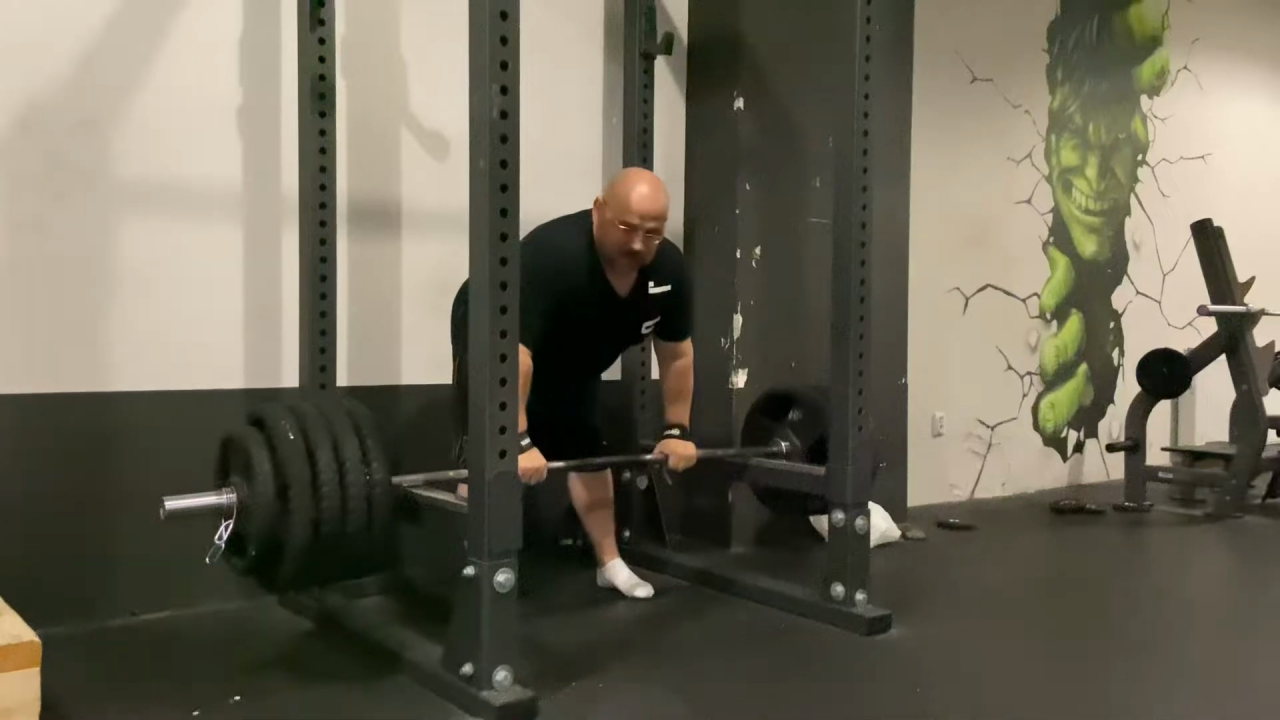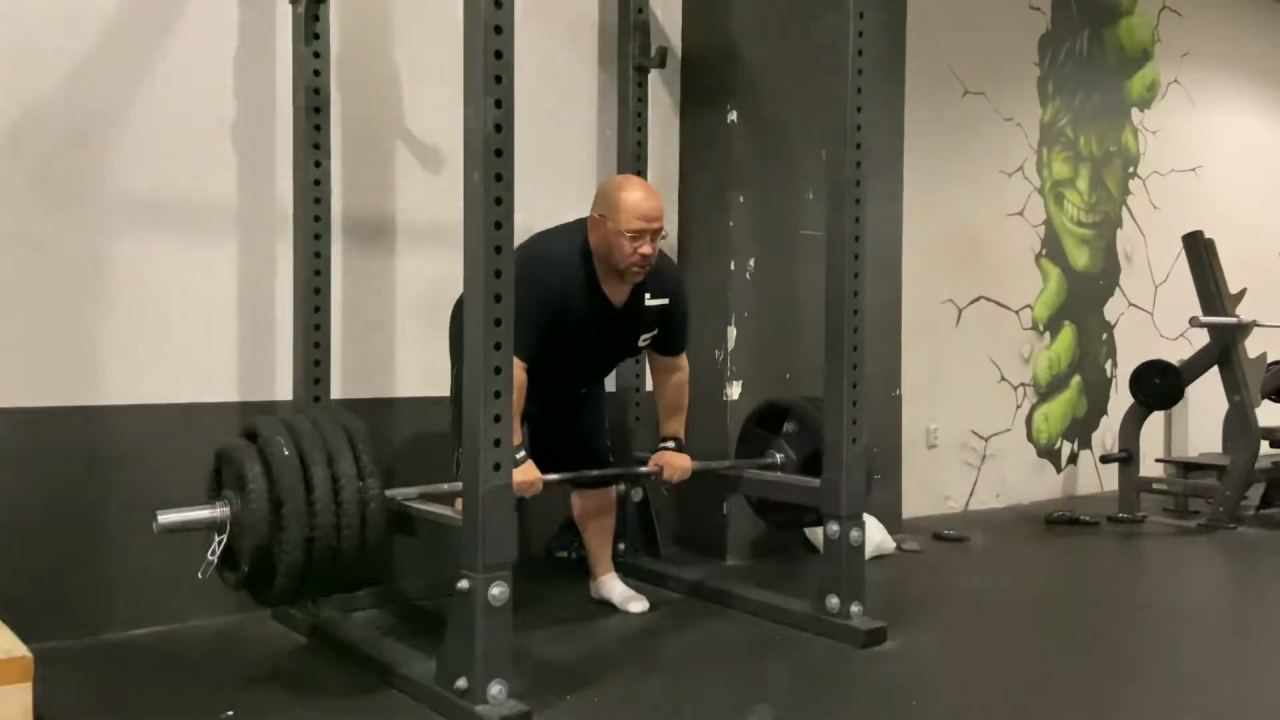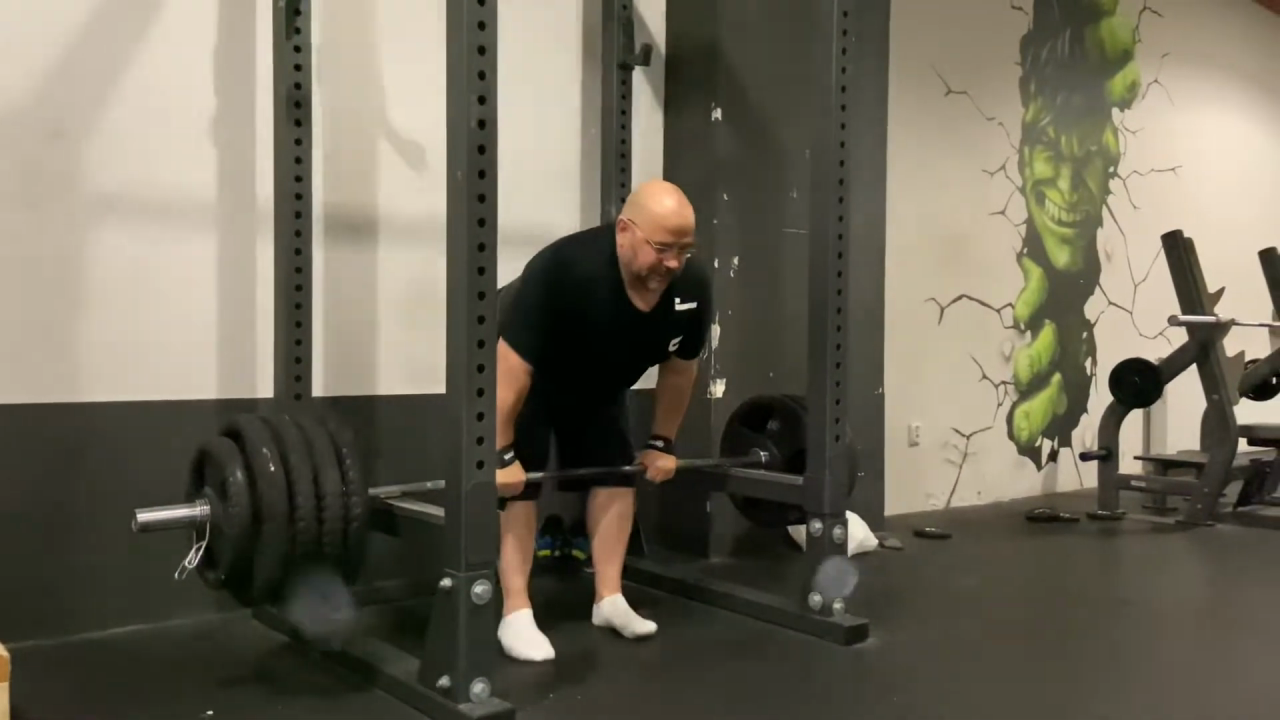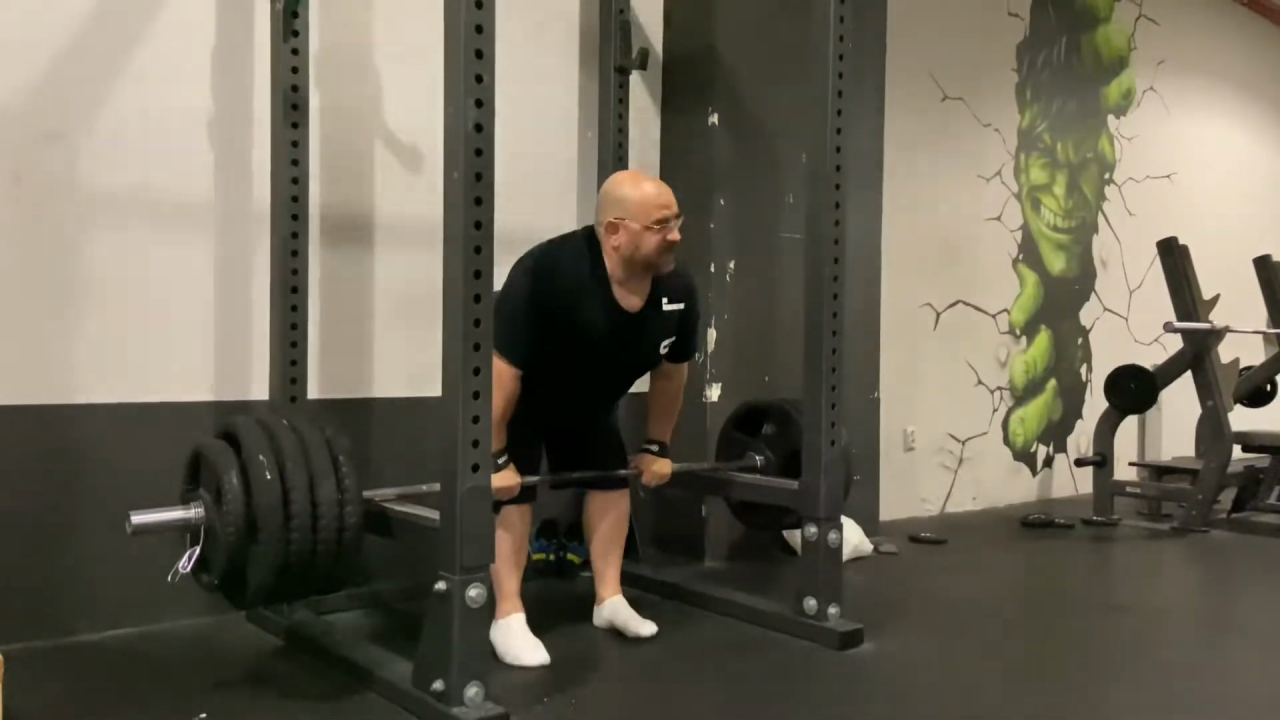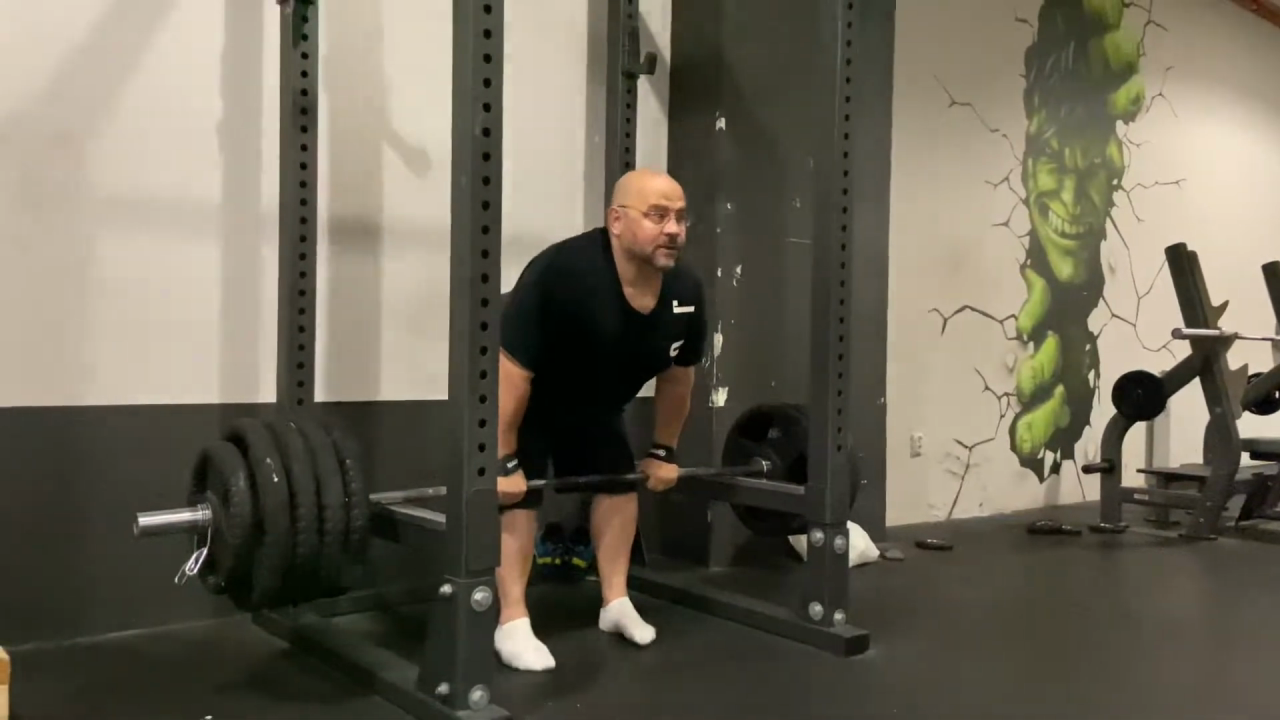
dt=1s
person 1, frame 1
left shoulder: (668, 268)
right shoulder: (552, 253)
left elbow: (676, 353)
right elbow: (512, 352)
left wrist: (677, 431)
right wrist: (518, 441)
left hip: (570, 360)
left knee: (587, 451)
left ankle: (610, 563)
person 1, frame 2
left shoulder: (663, 280)
right shoulder: (544, 266)
left elbow: (671, 367)
right elbow: (506, 366)
left wrist: (672, 442)
right wrist: (514, 455)
left hip: (576, 373)
left knee: (595, 467)
left ankle: (603, 576)
person 1, frame 3
left shoulder: (692, 286)
right shoulder: (564, 269)
left elbow: (680, 368)
right elbow: (512, 365)
left wrist: (662, 443)
right wrist: (501, 455)
left hip: (597, 388)
right hip: (525, 379)
left knee: (616, 475)
right knee: (519, 483)
left ankle: (609, 600)
right ankle: (516, 613)
person 1, frame 4
left shoulder: (678, 289)
right shoulder: (547, 273)
left elbow: (671, 371)
right elbow: (501, 369)
left wrist: (656, 448)
right wrist: (494, 458)
left hip: (590, 399)
right hip: (518, 395)
left knee: (612, 478)
right knee: (512, 490)
left ankle: (609, 600)
right ankle: (508, 617)
person 1, frame 5
left shoulder: (686, 291)
right shoulder: (561, 273)
left elbow: (677, 376)
right elbow: (511, 372)
left wrist: (663, 453)
right wrist: (503, 462)
left hip: (595, 405)
right hip: (525, 401)
left knee: (619, 483)
right knee: (518, 495)
left ankle: (616, 604)
right ankle: (512, 622)
